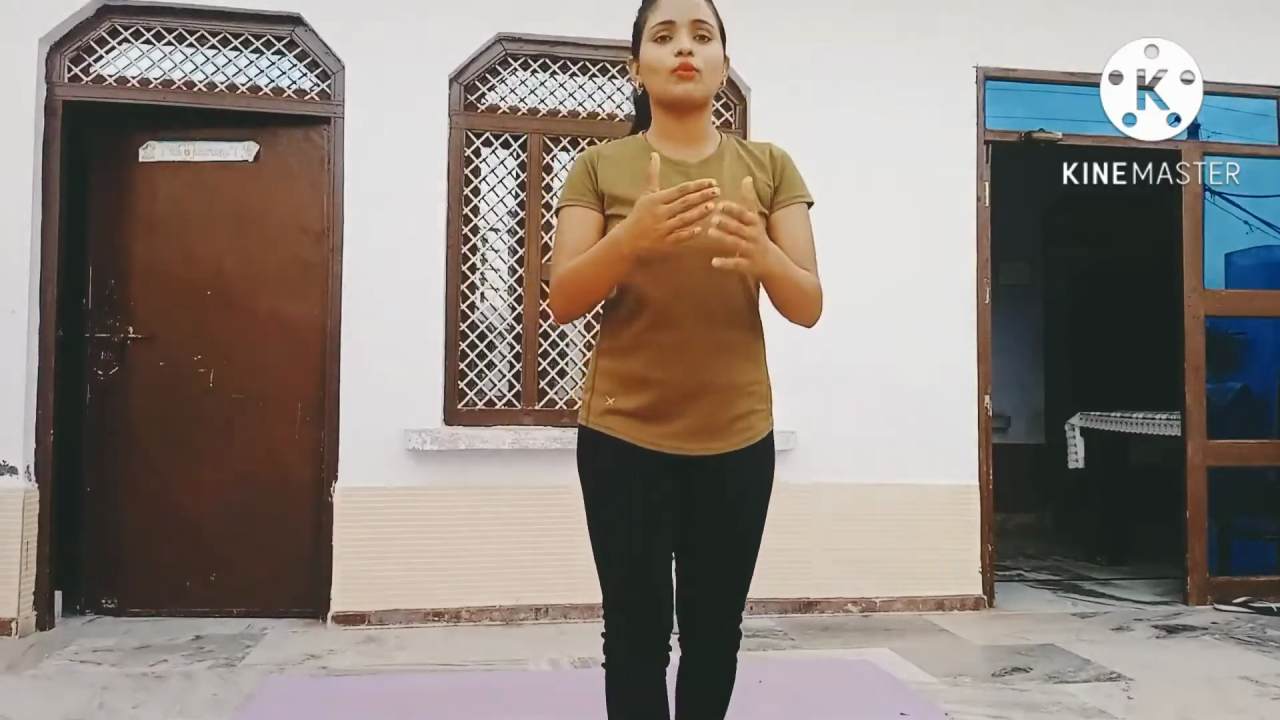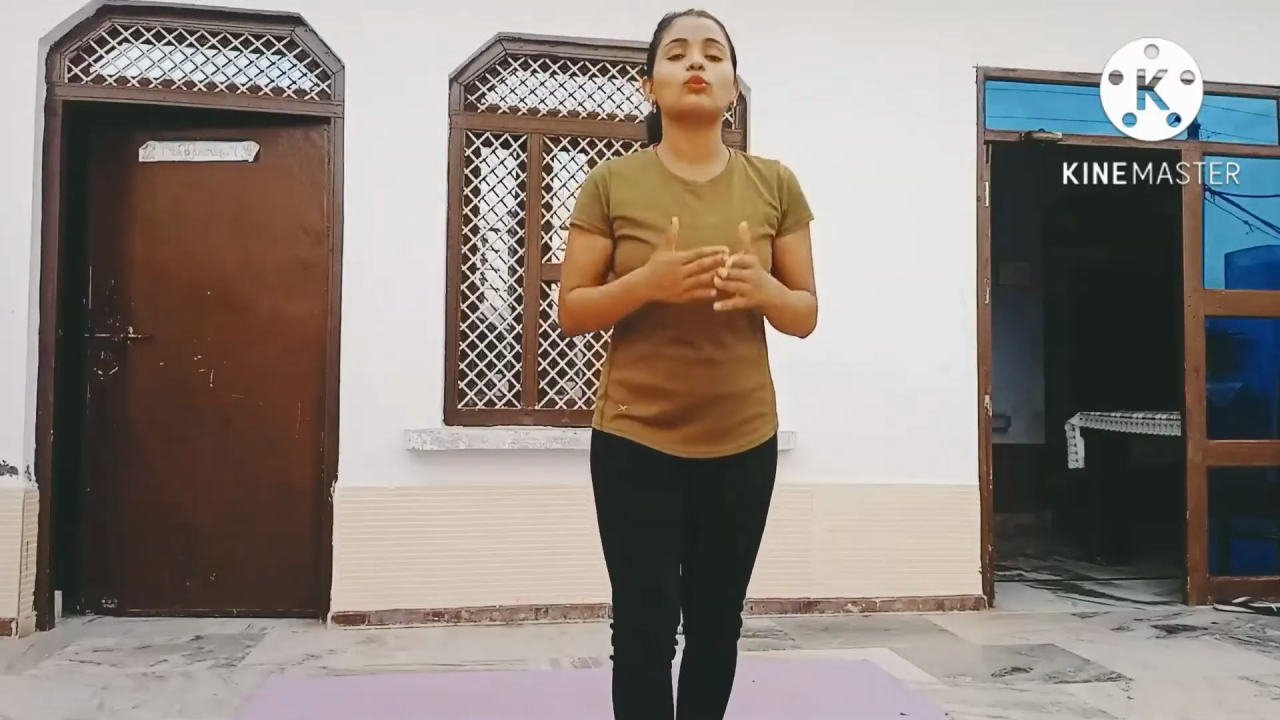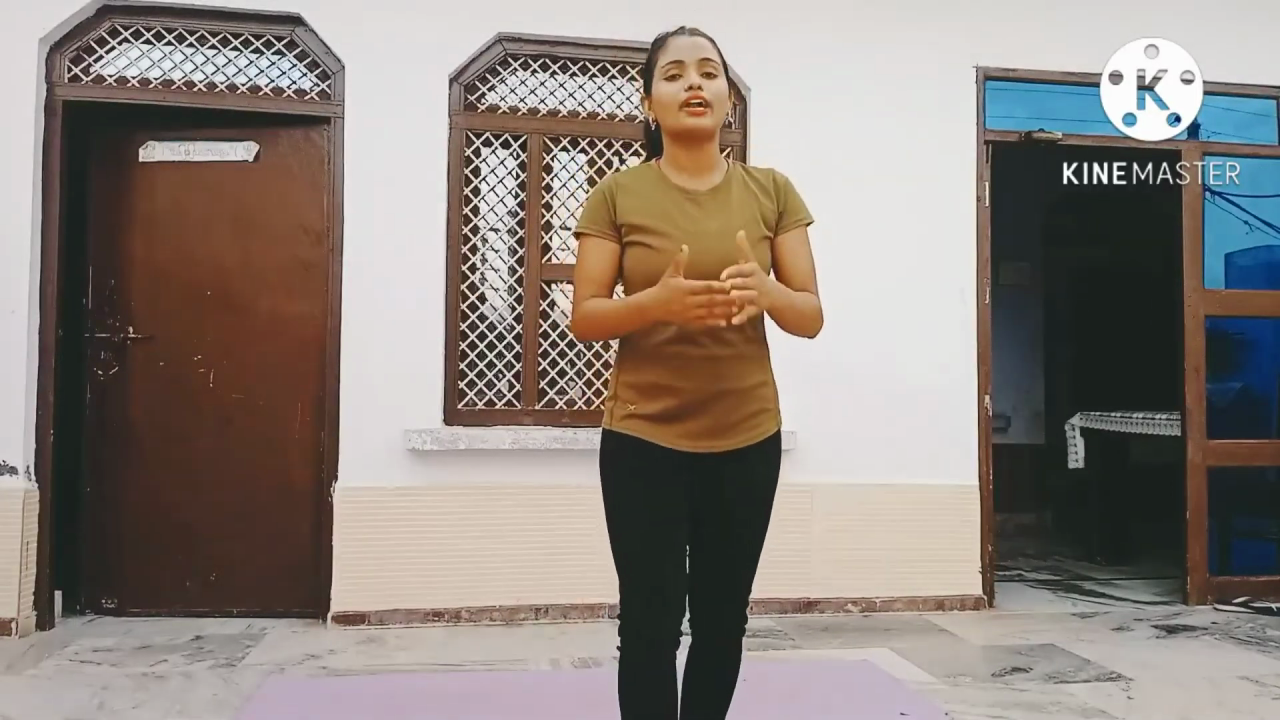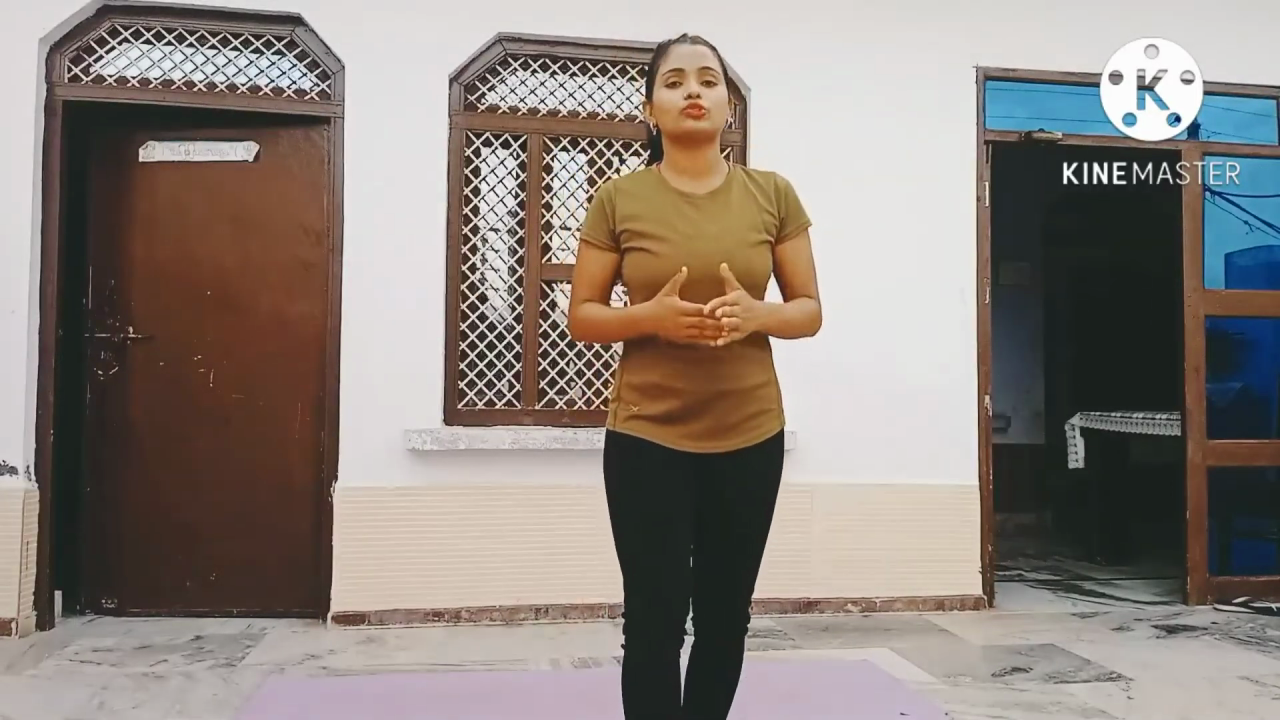
dt=0.3s
person 1, frame 1
left shoulder: (769, 166)
right shoulder: (599, 167)
left elbow: (810, 305)
right elbow: (562, 301)
left wrist: (762, 254)
right wrist: (633, 235)
left hip: (736, 437)
right hip: (624, 435)
left knee: (715, 633)
right knee: (636, 636)
person 1, frame 2
left shoulder: (776, 185)
right shoulder: (611, 183)
left elbow: (806, 317)
right elbow: (570, 313)
left wrist: (764, 288)
right wrist: (646, 282)
left hip: (742, 442)
right hip: (636, 440)
left knee: (716, 624)
right knee: (644, 630)
person 1, frame 3
left shoulder: (772, 191)
right shoulder: (615, 194)
left elbow: (811, 317)
right elbow: (583, 319)
left wrist: (766, 293)
right wrist: (654, 303)
left hip: (746, 439)
right hip: (642, 438)
left knee: (722, 619)
right knee: (649, 623)
person 1, frame 4
left shoulder: (773, 194)
right shoulder: (617, 199)
left elbow: (809, 311)
right elbow: (581, 316)
left wrist: (759, 313)
right wrist: (649, 315)
left hip: (749, 439)
right hip: (646, 438)
left knee: (724, 617)
right knee: (654, 620)
